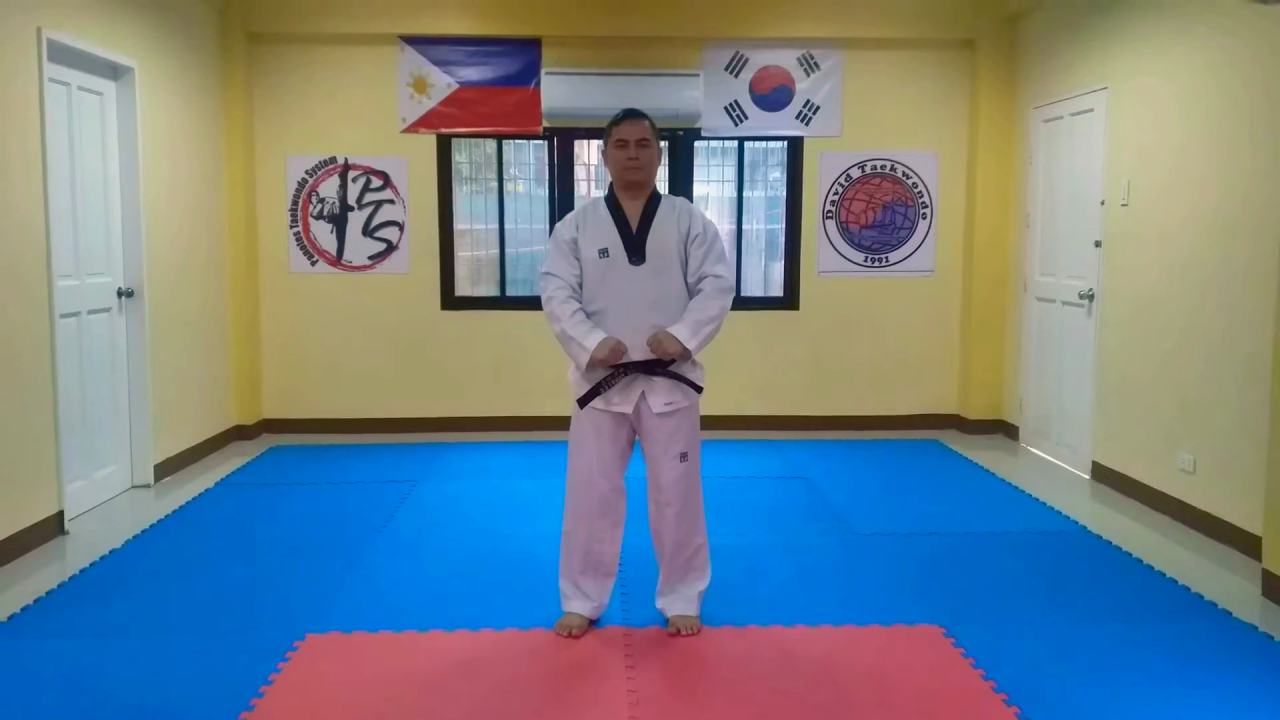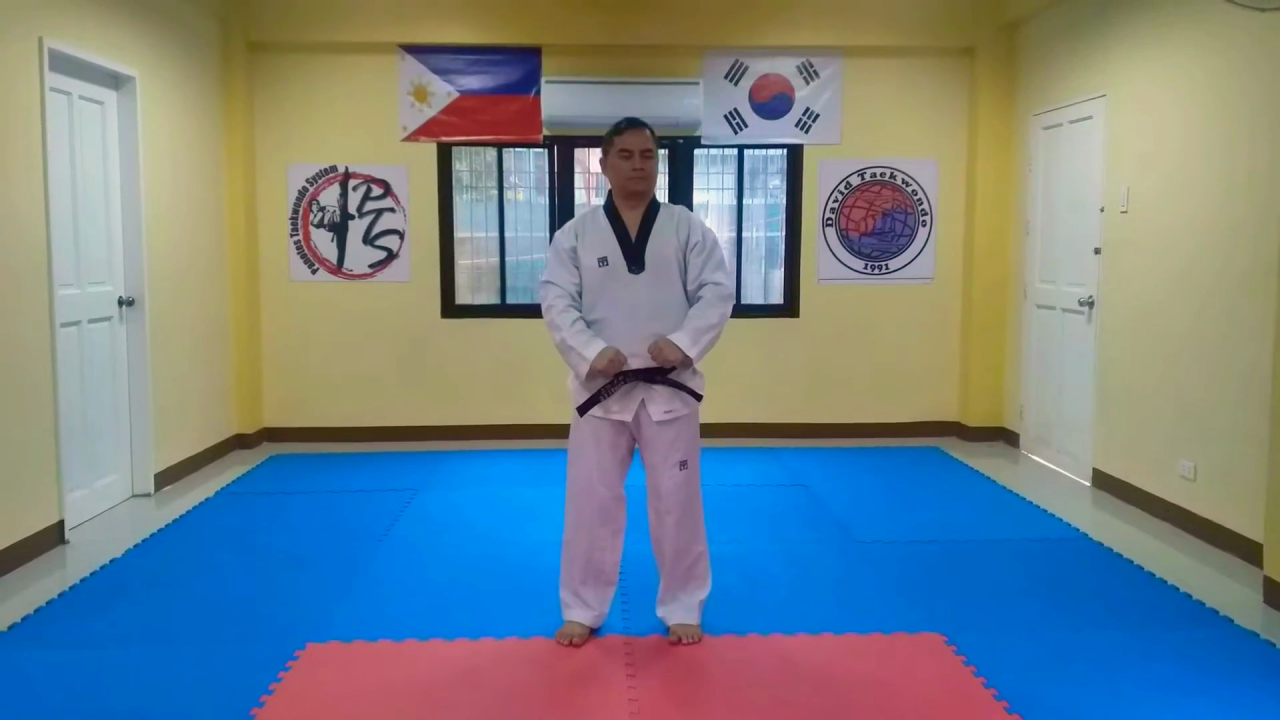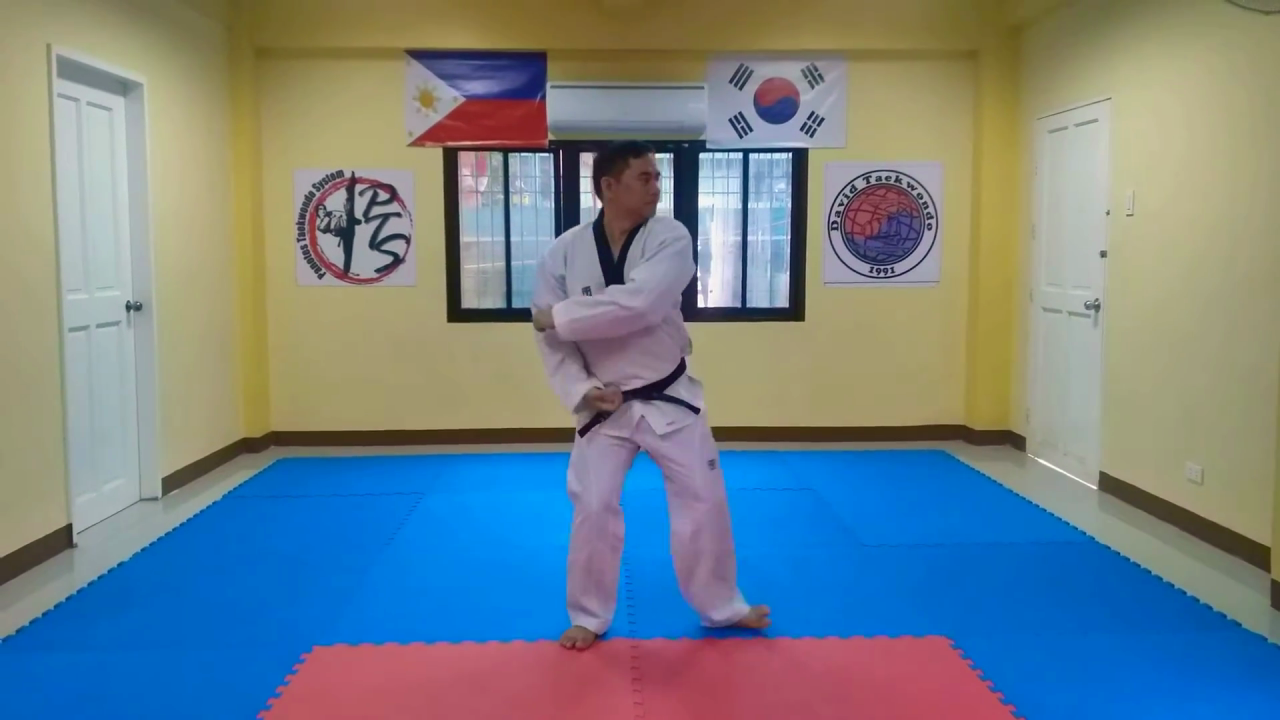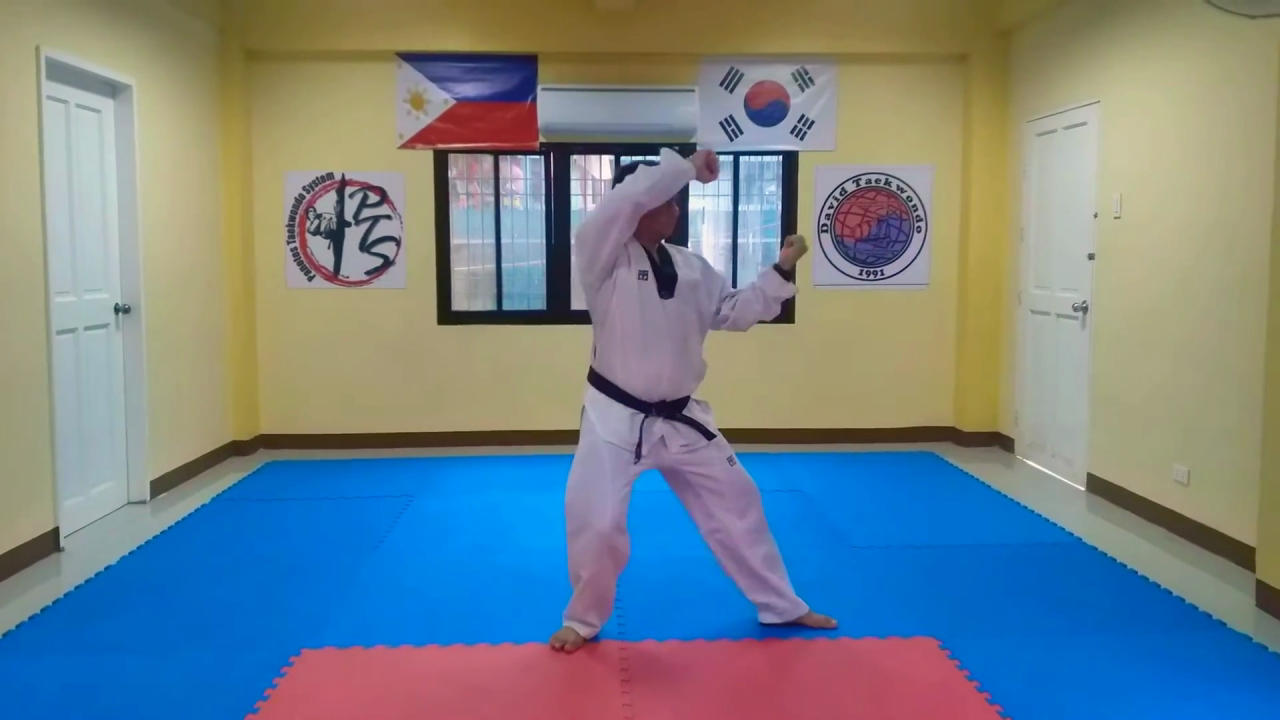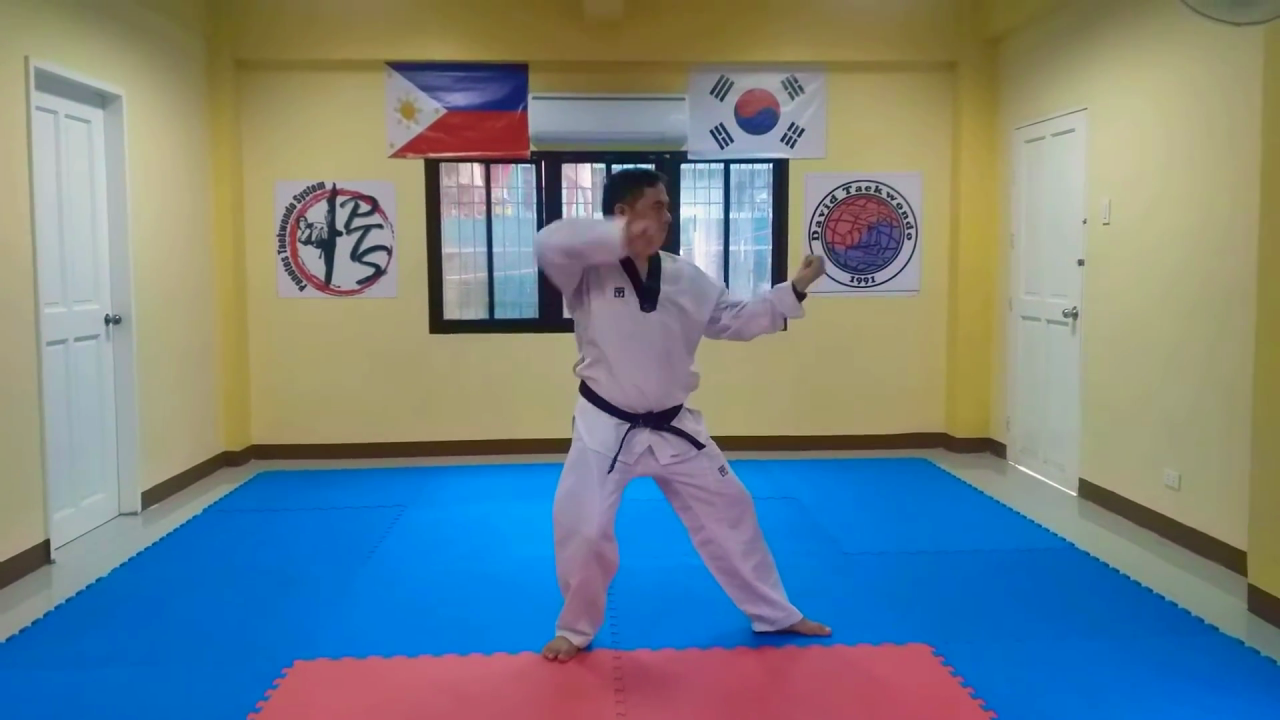
dt=0.5s
person 1, frame 1
left shoulder: (688, 220)
right shoulder: (577, 225)
left elbow: (718, 285)
right elbow: (555, 292)
left wrist: (683, 336)
right wrist: (590, 343)
left hip: (670, 378)
right hip: (601, 379)
left knee: (677, 493)
right knee: (591, 493)
left ankle: (681, 600)
right ankle: (582, 602)
person 1, frame 2
left shoulder: (687, 228)
right shoulder: (576, 233)
left elbow: (717, 292)
right elbow: (556, 301)
left wrist: (685, 343)
right wrist: (590, 353)
left hip: (669, 386)
right hip: (601, 388)
left knee: (677, 501)
right knee: (592, 501)
left ankle: (682, 608)
right ankle: (582, 610)
person 1, frame 3
left shoulder: (671, 238)
right shoulder: (563, 253)
left elbow: (639, 301)
right elbow: (549, 337)
left wrist: (558, 316)
right wrist: (580, 389)
left hip: (668, 397)
right hip: (598, 401)
left knee: (703, 499)
right knee: (594, 509)
left ankle: (723, 606)
right ankle: (588, 616)
person 1, frame 4
left shoulder: (690, 265)
right shoulder: (601, 252)
left elbow: (736, 311)
right elbow: (632, 194)
left wrist: (781, 270)
right wrist: (690, 165)
left hip: (681, 417)
right hip: (616, 417)
left knee: (738, 506)
right knee: (598, 524)
left ankle: (782, 606)
right ankle: (582, 619)
person 1, frame 5
left shoulder: (685, 276)
right shoulder: (588, 265)
left elbow: (735, 320)
right elbow: (550, 242)
left wrist: (795, 290)
right wrist: (621, 234)
left hip: (674, 427)
right hip: (606, 426)
left knee: (728, 514)
right knee: (584, 530)
left ankle: (776, 614)
right ankle: (575, 628)
